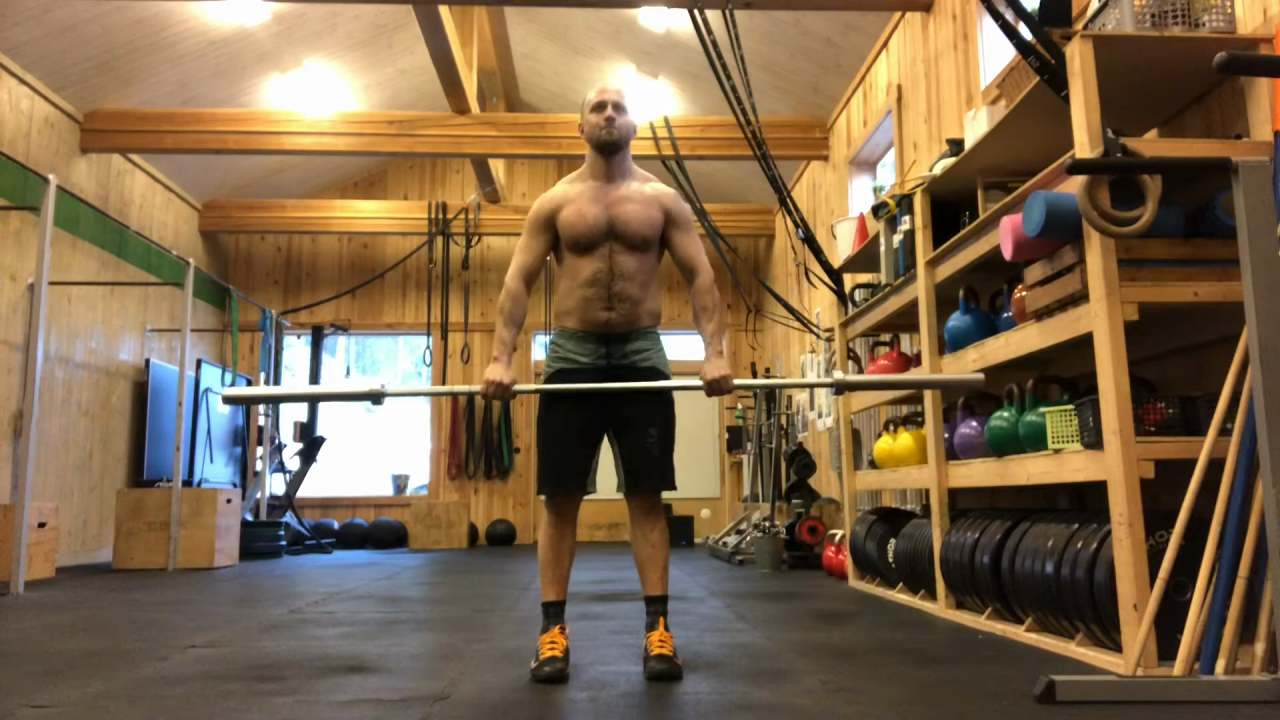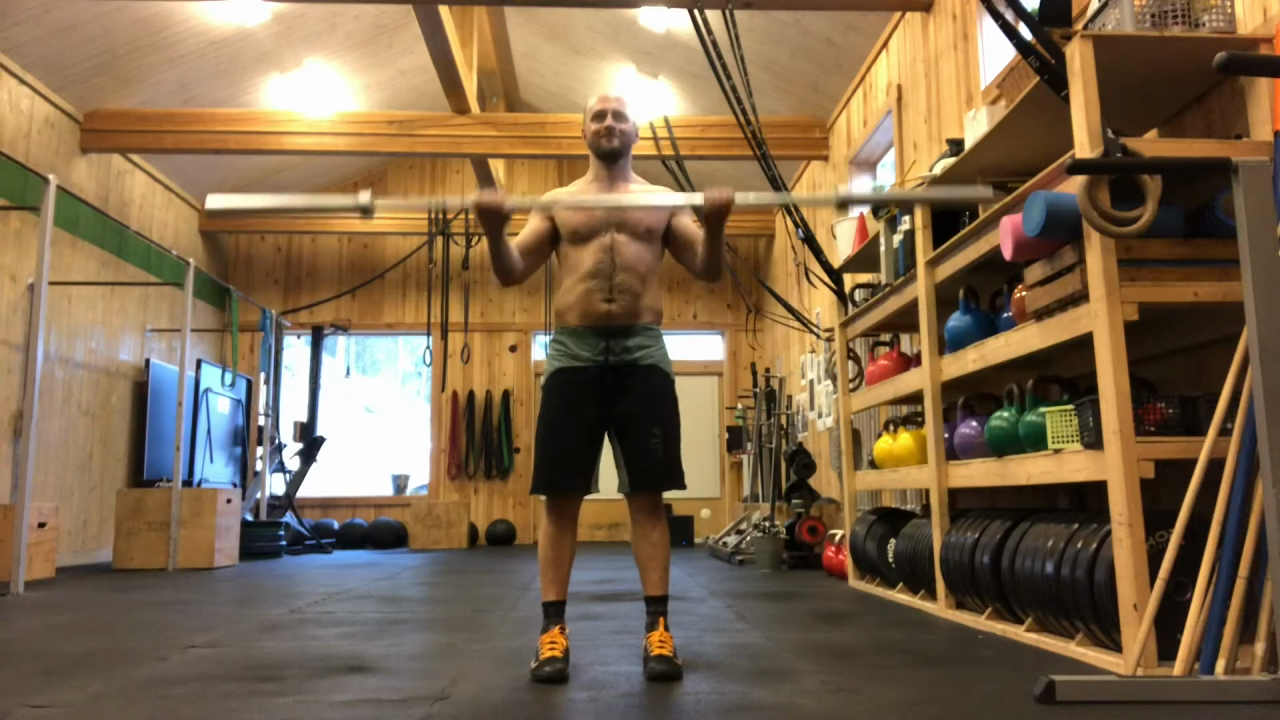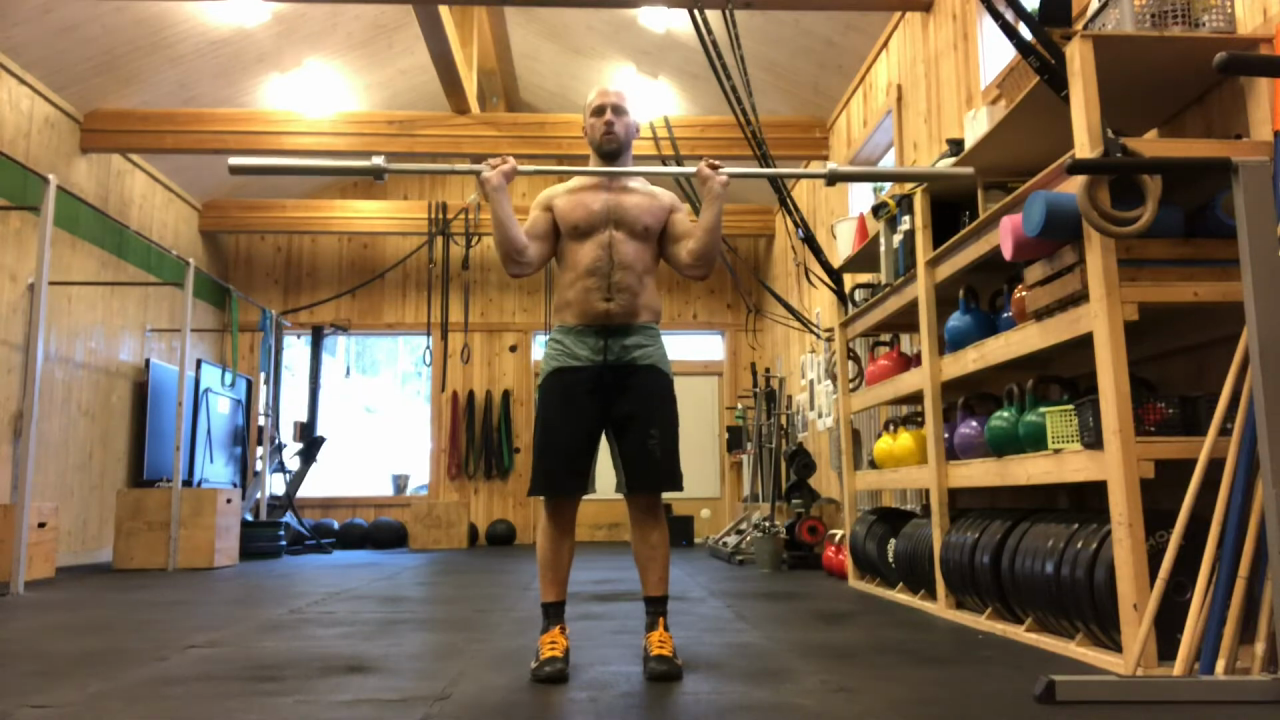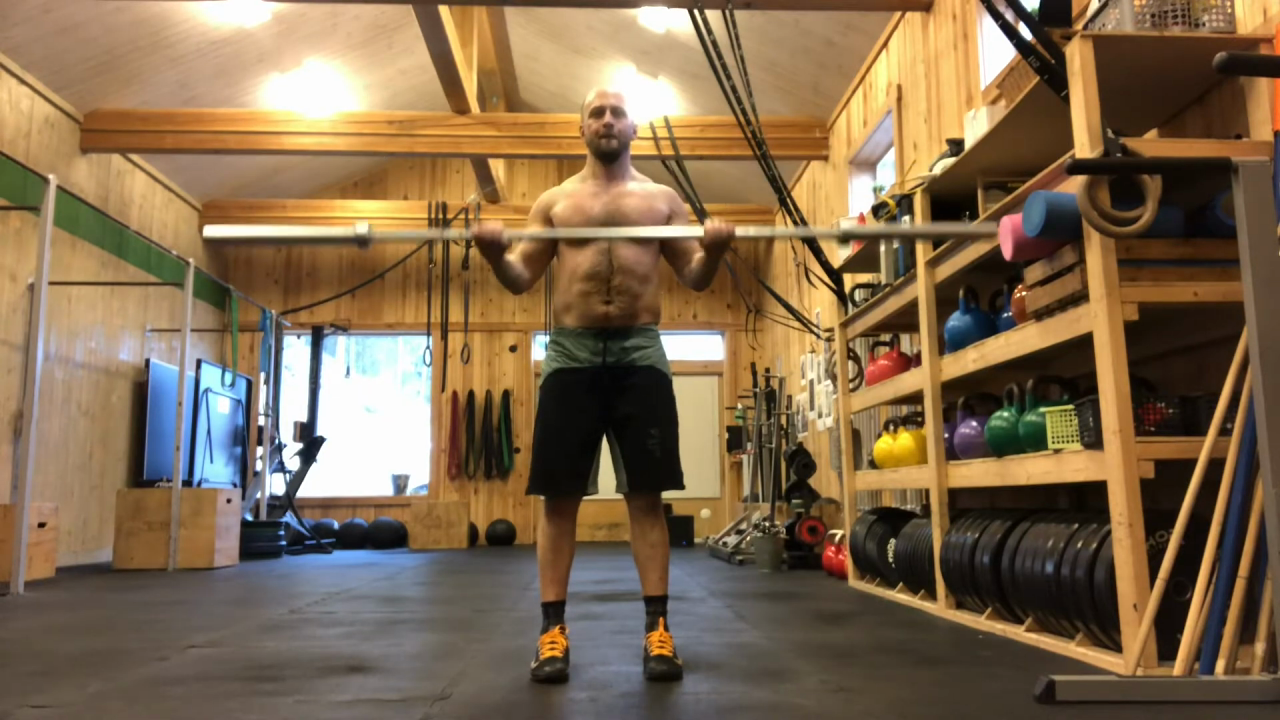
dt=0.5s
person 1, frame 1
left shoulder: (663, 199)
right shoulder: (554, 201)
left elbow: (700, 275)
right elbow: (518, 279)
left wrist: (715, 352)
right wrist: (500, 356)
left hip: (641, 356)
right hip: (571, 356)
left knee: (646, 495)
right knee: (561, 498)
left ankle: (657, 628)
right ankle: (553, 629)
person 1, frame 2
left shoulder: (663, 201)
right shoulder: (557, 202)
left elbow: (707, 269)
right elbow: (512, 270)
left wrist: (717, 222)
right wrist: (493, 227)
left hip: (642, 353)
right hip: (574, 353)
left knee: (648, 494)
right knee: (561, 495)
left ankle: (657, 627)
right ankle: (553, 628)
person 1, frame 3
left shoulder: (663, 198)
right shoulder: (555, 197)
left elbow: (699, 264)
right elbow: (518, 261)
left wrist: (713, 196)
right wrist: (497, 193)
left hip: (641, 353)
right hip: (572, 353)
left knee: (647, 495)
right knee: (559, 496)
left ankle: (658, 629)
right ankle: (553, 630)
person 1, frame 4
left shoulder: (663, 198)
right shoulder: (554, 200)
left elbow: (696, 277)
right elbow: (520, 278)
left wrist: (714, 249)
right wrist: (494, 253)
left hip: (640, 354)
right hip: (571, 355)
left knee: (647, 494)
right knee: (559, 495)
left ankle: (657, 628)
right ankle: (553, 629)
